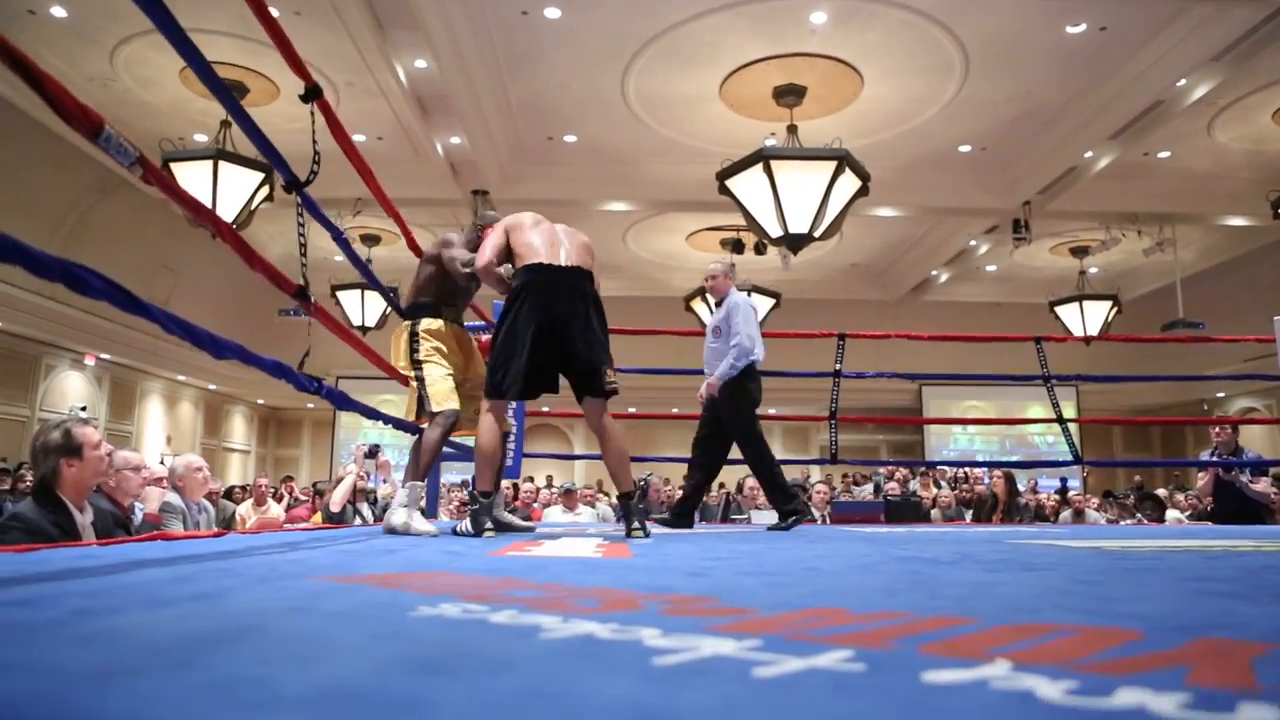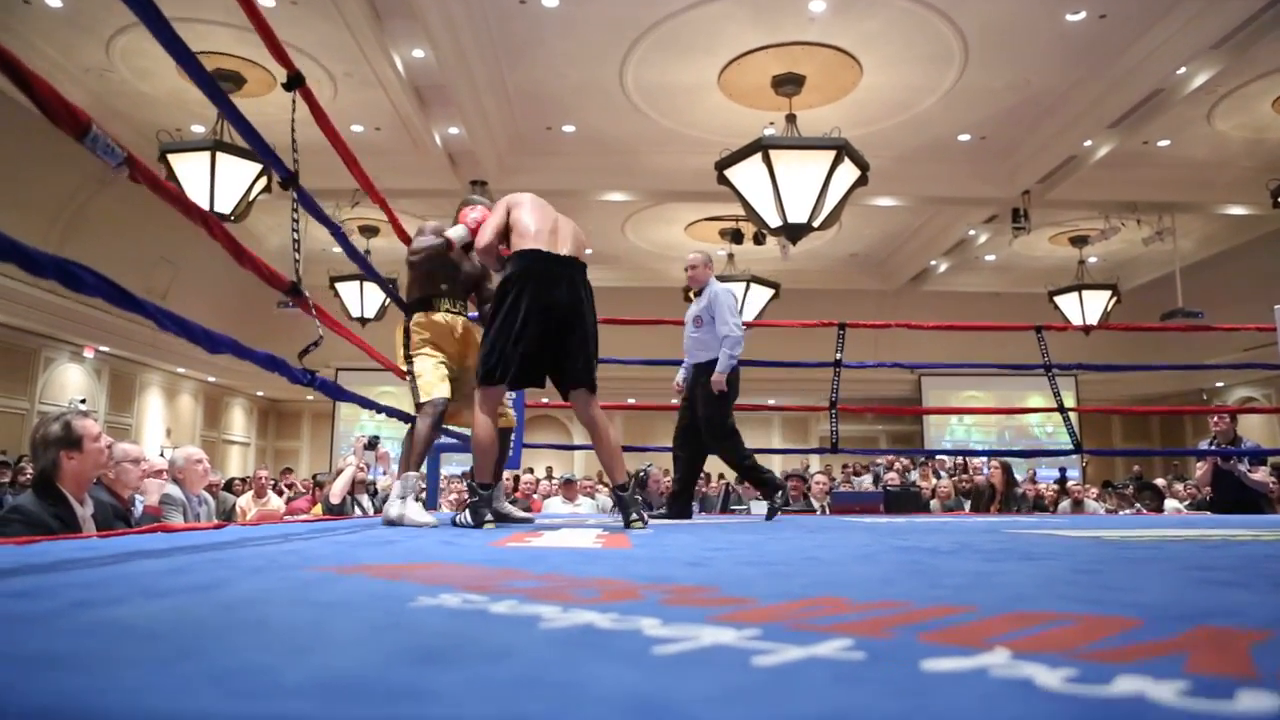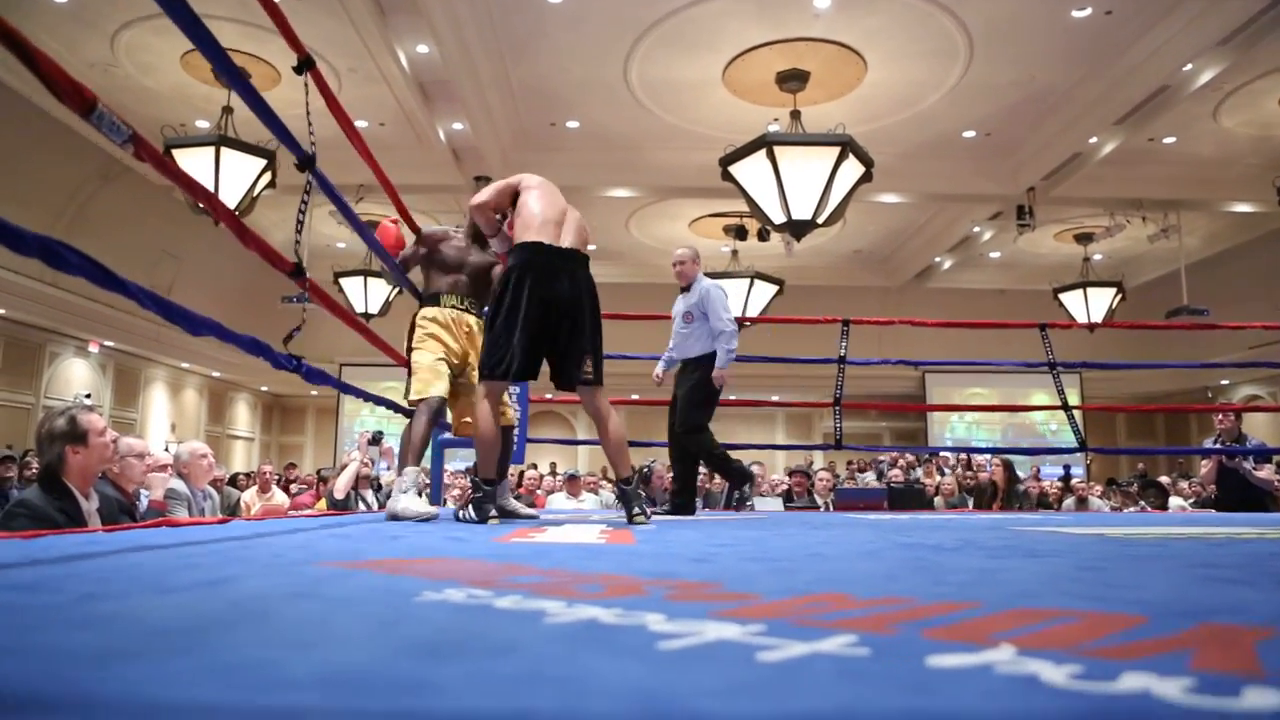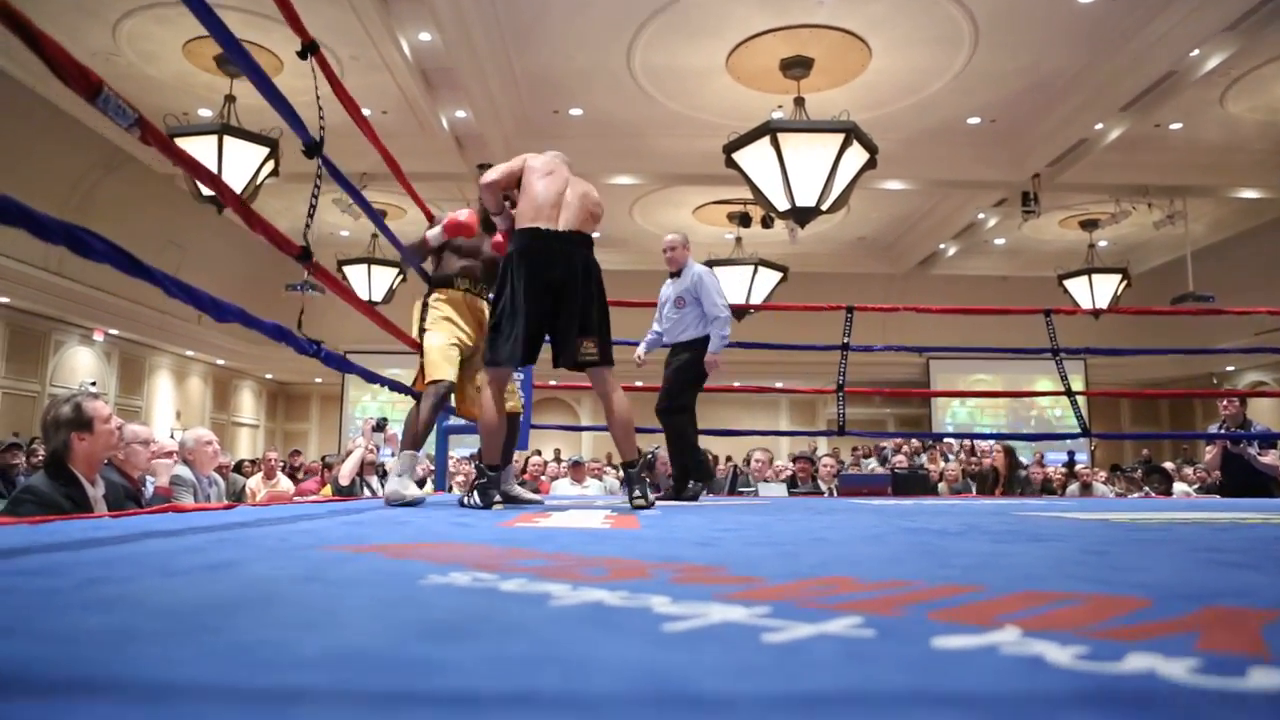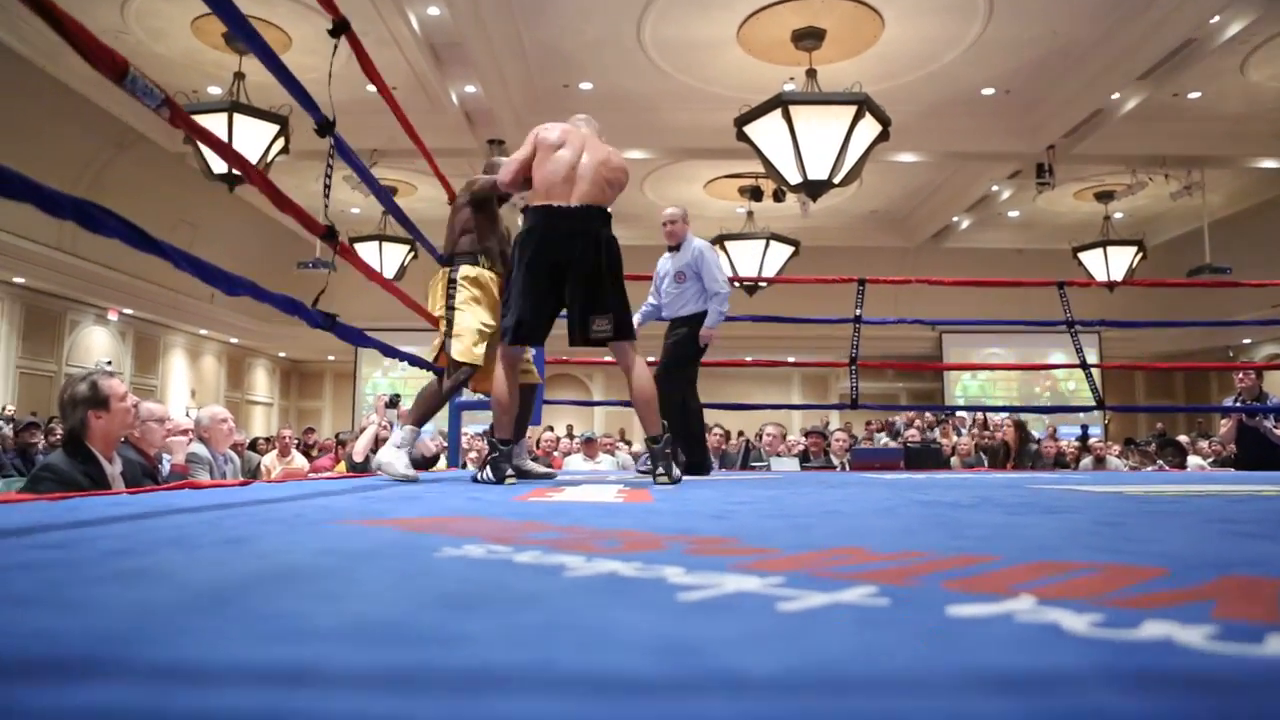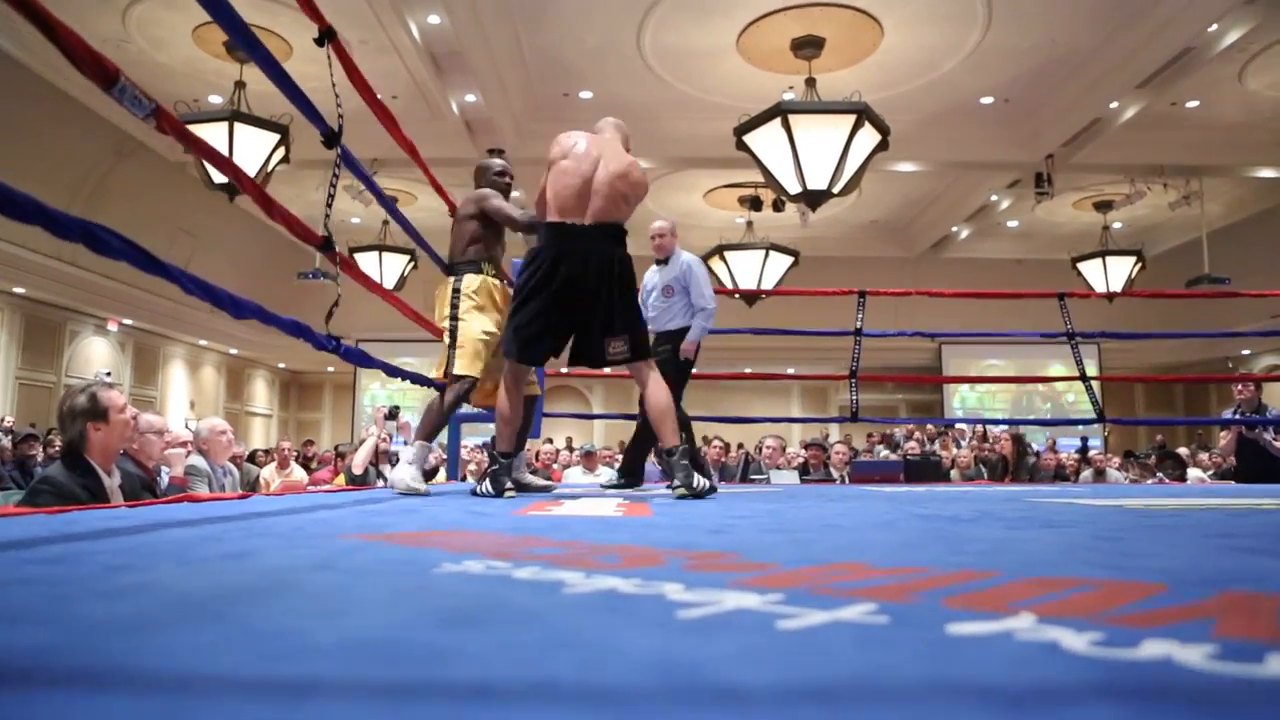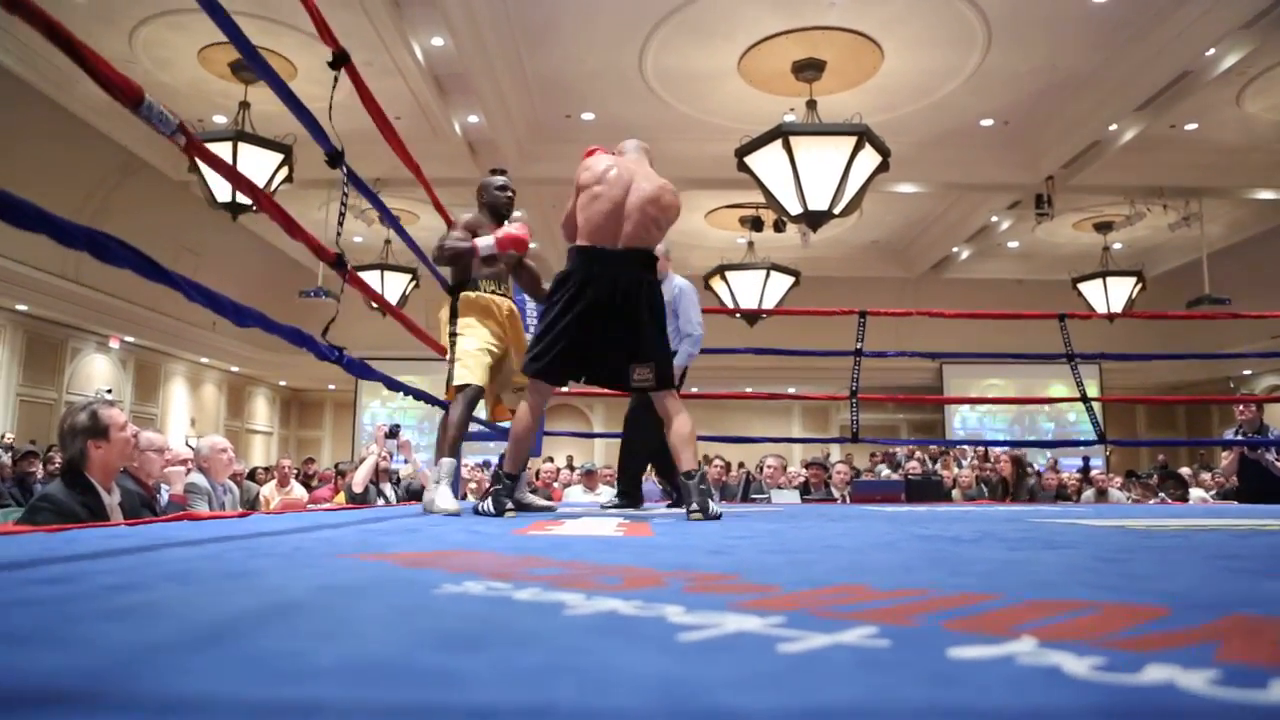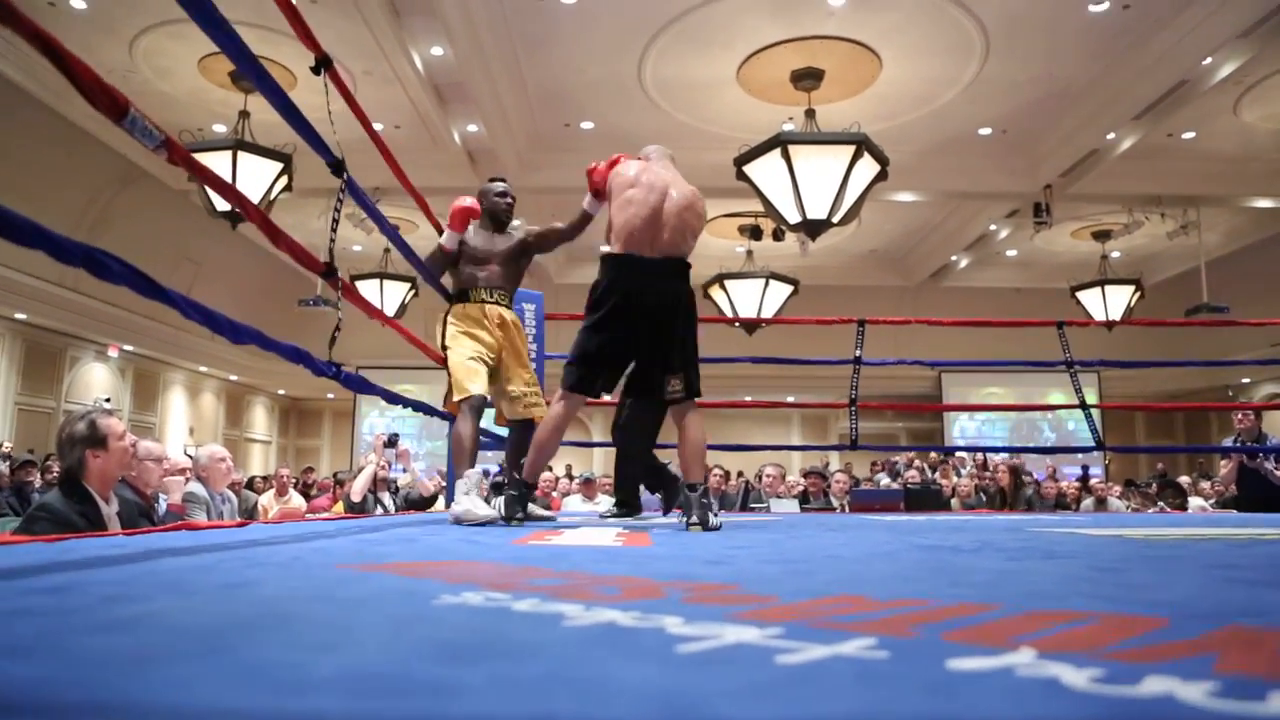
dt=0.1s
person 1, frame 1
left shoulder: (516, 222)
right shoulder: (580, 238)
left elbow: (483, 267)
left wrist: (509, 287)
left hip: (534, 293)
right hip: (581, 297)
left knee: (494, 407)
right knee: (598, 413)
left ankle: (481, 513)
right ankle: (631, 514)
person 1, frame 2
left shoulder: (514, 202)
right shoulder: (571, 228)
left elbow: (483, 245)
left hip: (527, 280)
right hip: (572, 286)
left knee: (487, 397)
right knee: (587, 407)
left ankle: (481, 504)
right ankle: (627, 504)
person 1, frame 3
left shoulder: (527, 183)
right shoulder: (578, 220)
left elbow: (479, 204)
left wrist: (499, 240)
left hip: (528, 274)
right hip: (575, 282)
left knee: (490, 392)
right knee: (596, 401)
left ankle: (483, 500)
right ankle: (631, 499)
person 1, frame 4
left shoulder: (532, 163)
right shoulder: (593, 198)
left elbow: (489, 182)
left wrist: (504, 218)
left hip: (528, 258)
right hip: (577, 263)
left knee: (495, 378)
right knee: (604, 379)
left ankle: (488, 484)
right ankle: (636, 482)
person 1, frame 5
left shoulder: (546, 133)
right shoulder: (618, 164)
left elbow: (505, 181)
left hip: (542, 236)
right hip: (593, 241)
left knee: (509, 356)
right knee: (628, 353)
left ankle: (500, 460)
right ankle: (661, 456)
person 1, frame 6
left shoulder: (567, 142)
right shoulder: (637, 174)
left elbow: (541, 209)
left hip: (554, 253)
right hip: (606, 258)
left knee: (515, 369)
right knee: (645, 370)
left ankle: (501, 473)
right ankle: (679, 469)
person 1, frame 7
left shoulder: (597, 165)
right shoulder: (668, 195)
left elbow: (570, 232)
left hip: (585, 278)
right hip: (637, 284)
left knee: (536, 391)
right knee: (666, 396)
left ankle: (502, 492)
right ankle: (695, 492)
person 1, frame 8
left shoulder: (626, 172)
right shoulder: (695, 201)
left elbow: (612, 237)
left hip: (619, 284)
right hip: (672, 292)
left knee: (567, 400)
right knee: (685, 408)
left ankle: (518, 496)
right ankle: (697, 506)
person 2, frame 1
left shoulder: (472, 272)
right shoulder: (452, 242)
right elbow: (463, 271)
left hip: (459, 341)
right hip: (427, 335)
right knee: (444, 417)
left ankle: (493, 511)
right ankle: (403, 510)
person 2, frame 2
left shoulder: (478, 264)
right shoulder: (433, 232)
left elbow: (489, 307)
right elbow: (415, 258)
left hip: (463, 334)
right hip: (427, 329)
left knee: (500, 418)
right knee: (435, 405)
left ankle: (495, 501)
right ankle: (401, 499)
person 2, frame 3
left shoulder: (493, 257)
right shoulder: (438, 237)
right elbow: (398, 266)
right wrist: (399, 247)
left hip: (474, 332)
right hip: (435, 325)
left knee: (502, 415)
right knee: (431, 402)
left ankle: (501, 498)
right ankle: (403, 492)
person 2, frame 4
right shoulder: (454, 224)
right elbow: (413, 256)
right wrist: (441, 232)
left hip: (480, 316)
right hip: (445, 307)
left knee: (508, 403)
right knee: (437, 388)
left ankle: (505, 484)
right ankle: (399, 479)
person 2, frame 5
left shoulder: (498, 228)
right shoulder: (478, 188)
left hip: (492, 294)
right hip: (466, 286)
left knee: (526, 380)
right knee: (458, 370)
left ankle: (517, 457)
right ankle: (396, 450)
person 2, frame 6
left shoulder: (493, 223)
right shoulder: (483, 197)
right elbow: (524, 222)
left hip: (496, 298)
right hip: (470, 294)
left knee: (526, 390)
right knee: (462, 380)
left ankle: (515, 470)
right ankle: (413, 463)
person 2, frame 7
left shoulder: (512, 233)
right shoulder: (470, 222)
left elbow: (537, 291)
right elbow: (442, 252)
right wrist: (491, 243)
left hip: (504, 319)
right hip: (470, 311)
right knee: (467, 391)
left ankle: (516, 489)
right ankle: (439, 485)
person 2, frame 8
left shoulder: (523, 237)
right shoulder: (463, 235)
left elbow: (568, 232)
right elbow: (429, 273)
left wrist: (595, 199)
right wrist: (451, 234)
left hip: (507, 325)
right hip: (468, 322)
left knee: (526, 414)
right knee: (471, 401)
right ankle: (466, 497)
person 3, frame 1
left shoulder: (739, 303)
right shoulder: (721, 310)
left elbow: (744, 345)
left wrist: (719, 377)
right wrist: (707, 383)
left hip: (735, 387)
right hip: (723, 388)
left knee: (753, 448)
right knee: (704, 449)
left ankle: (791, 506)
right ankle: (682, 512)
person 3, frame 2
left shoulder: (720, 293)
right shoulder: (697, 303)
left elbow: (732, 335)
left wrist: (721, 371)
right wrist: (683, 373)
left hip: (718, 376)
right hip: (699, 379)
left knee: (718, 438)
right knee: (687, 440)
left ankle: (771, 487)
right ankle: (679, 505)
person 3, frame 3
left shoulder: (708, 290)
right shoulder: (680, 300)
left elbow: (726, 329)
left wrist: (721, 365)
right wrist: (663, 365)
left hip: (705, 369)
right hip: (687, 370)
left knee: (689, 428)
right knee: (677, 432)
left ankle: (738, 475)
right ankle: (682, 499)
person 3, frame 4
left shoulder: (700, 275)
right shoulder: (668, 286)
left elbow: (720, 314)
right elbow: (660, 326)
left wrist: (714, 350)
right wrist: (644, 347)
left hip: (695, 352)
right hip: (678, 353)
left knee: (669, 408)
right knee: (679, 413)
left ankle: (700, 471)
right ankle: (684, 484)
person 3, frame 5
left shoulder: (700, 250)
right shoulder: (664, 261)
left elbow: (720, 290)
right elbow: (655, 298)
left wrist: (710, 324)
right wrist: (638, 318)
left hip: (694, 326)
right hip: (675, 327)
left knee: (666, 385)
right knee: (684, 392)
right ankle: (697, 459)
person 3, frame 6
left shoulder: (688, 264)
right shoulder: (650, 274)
left elbow: (706, 305)
right elbow: (642, 312)
left wrist: (692, 339)
left hip: (678, 342)
right hip: (661, 342)
left ankle: (631, 472)
right ankle: (695, 470)
person 3, frame 7
left shoulder: (680, 289)
left elbow: (693, 332)
left wrist: (678, 365)
left knee: (637, 424)
right knee: (652, 428)
left ankle: (629, 492)
right ankle: (678, 488)
person 3, frame 8
right shoulder: (639, 319)
left elbow: (682, 350)
right elbow: (626, 355)
left wrist: (667, 383)
left hip: (656, 384)
right hip: (638, 378)
left knee: (630, 436)
left ankle: (627, 502)
right ankle: (669, 485)
